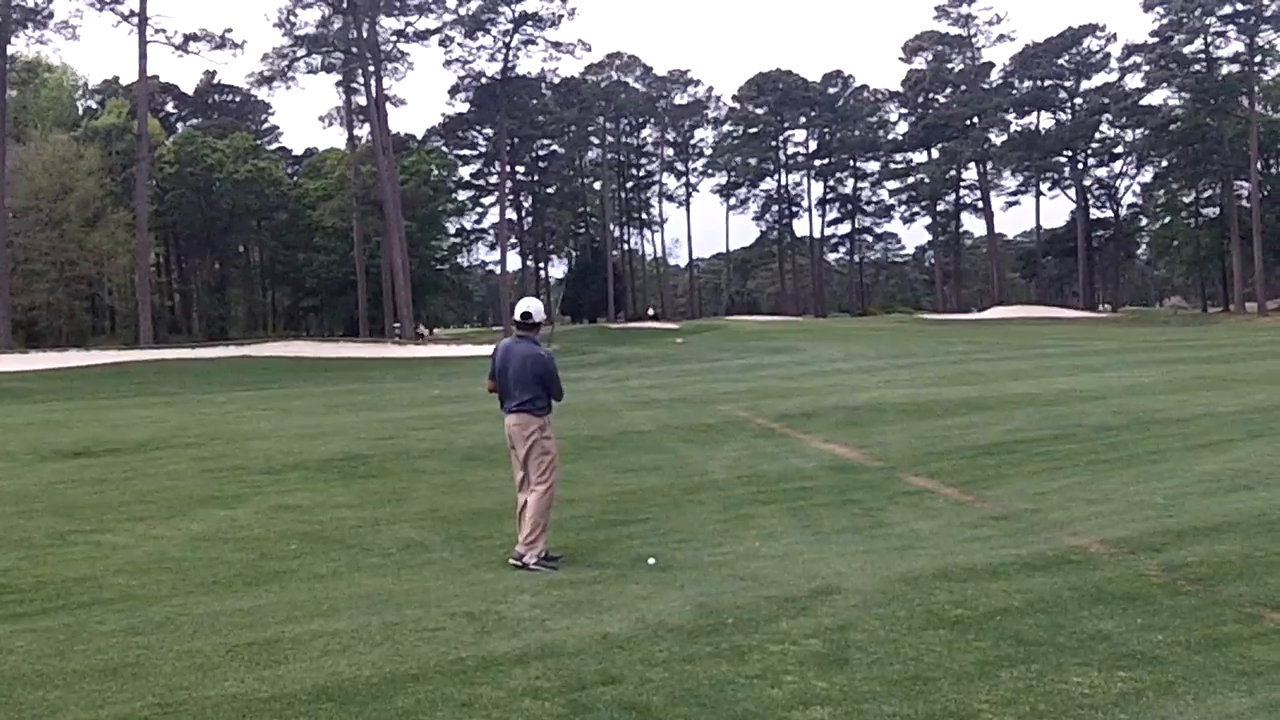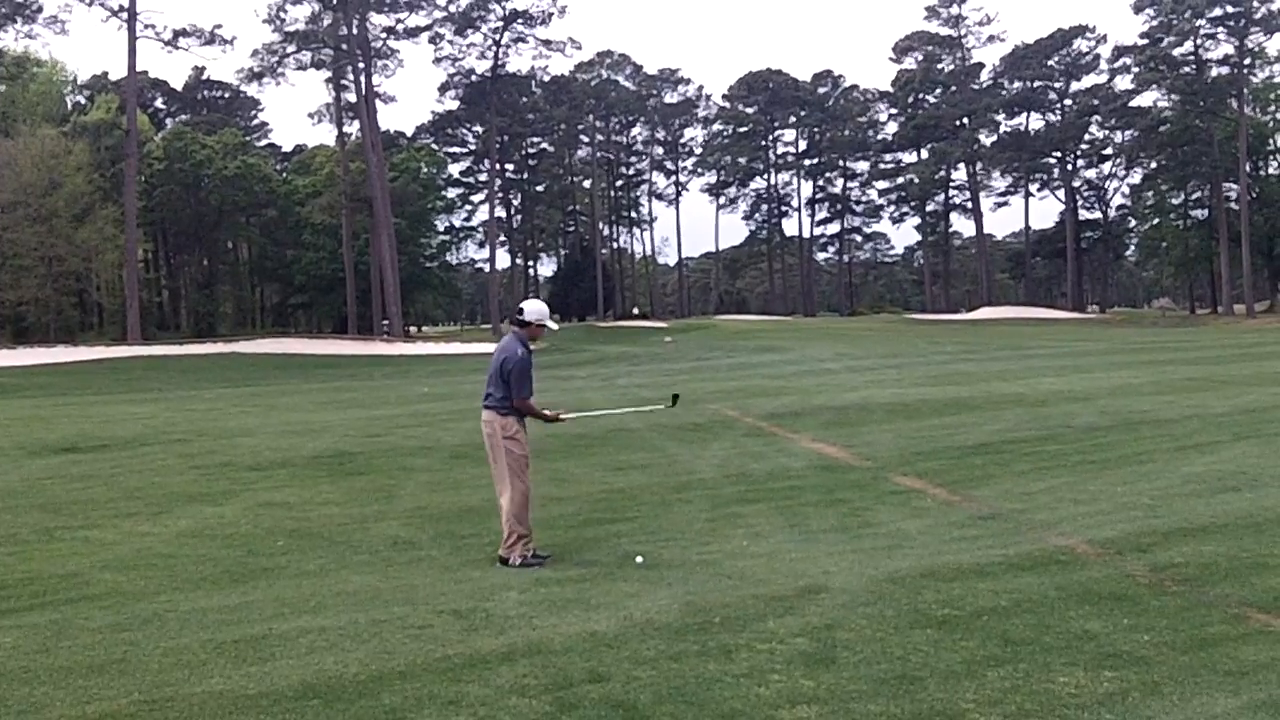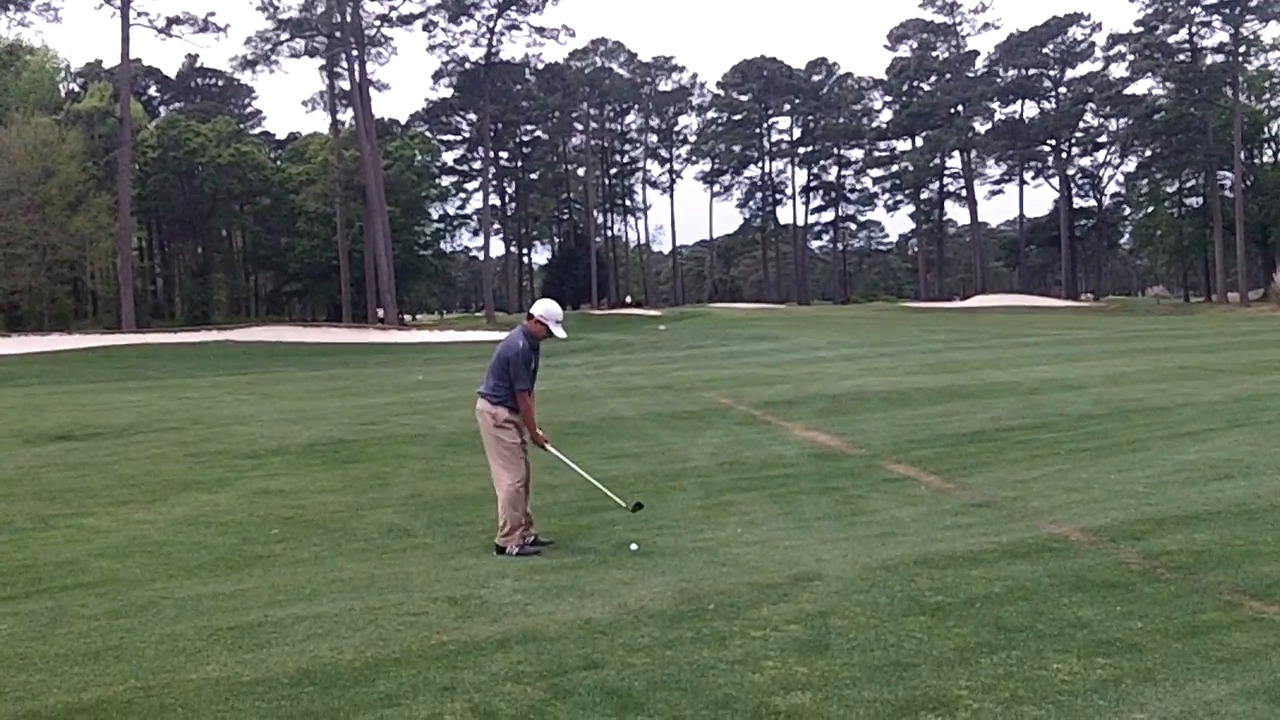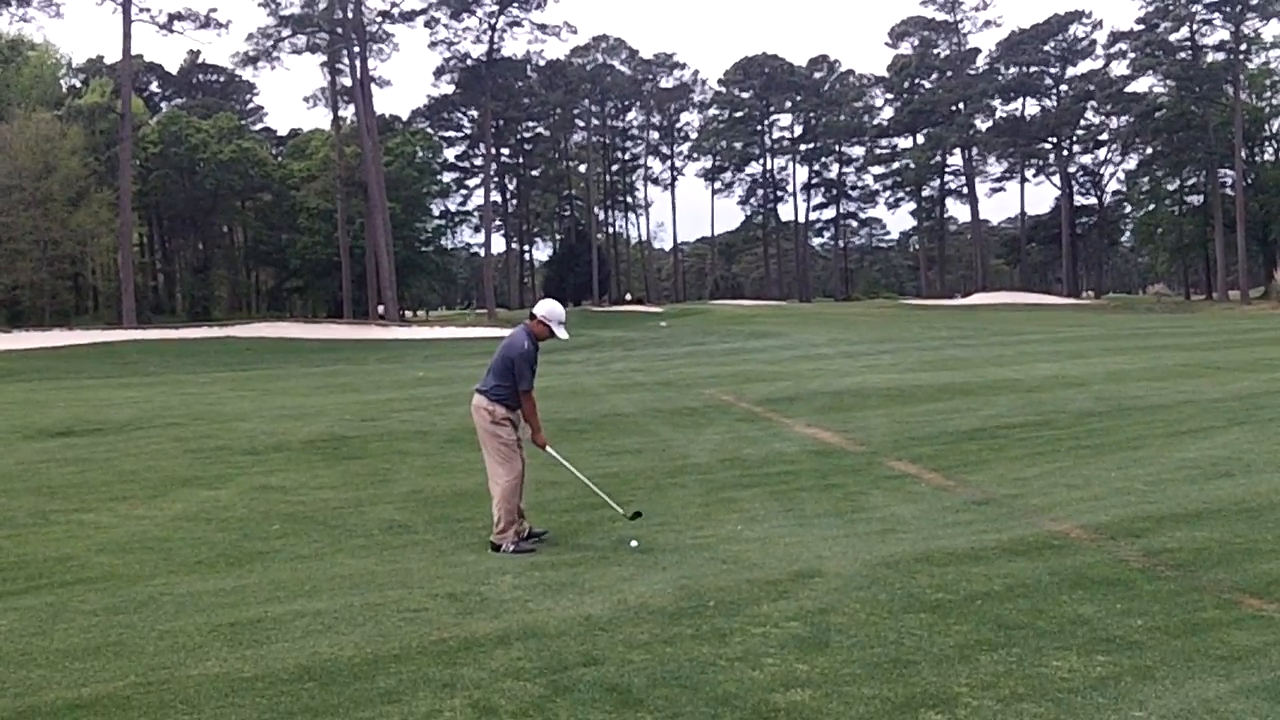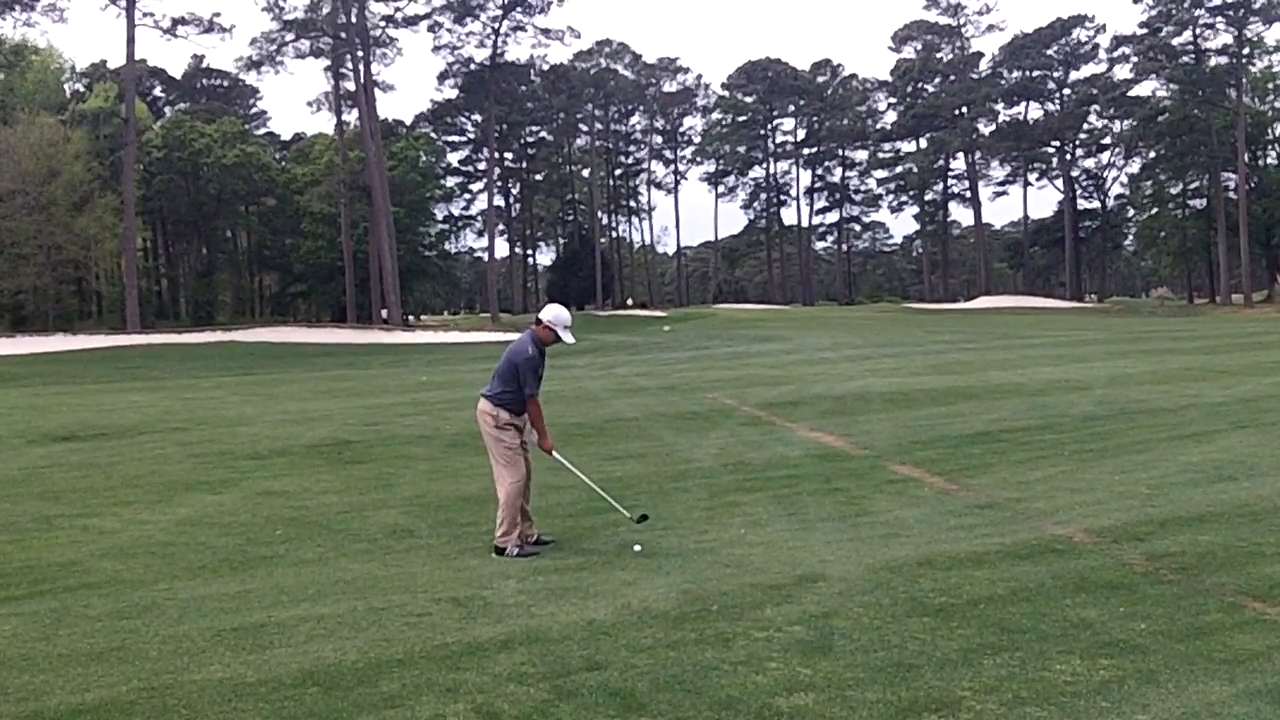
dt=1s
person 1, frame 1
left shoulder: (502, 348)
right shoulder: (541, 357)
left elbow: (492, 386)
right elbow: (558, 396)
left hip: (512, 421)
right hip: (534, 423)
left knee: (526, 487)
right knee: (542, 486)
left ankle: (531, 547)
right ankle: (528, 552)
person 1, frame 2
left shoulder: (508, 343)
right shoulder: (519, 354)
right elbow: (520, 402)
left wrist: (539, 412)
right wrist: (546, 416)
left hip: (498, 417)
right hip: (505, 422)
left knee: (513, 485)
right knee: (515, 487)
left ankle: (521, 546)
right ankle: (511, 553)
person 1, frame 3
left shoulder: (531, 343)
right shoulder: (518, 347)
left elbow: (528, 390)
right elbow: (521, 396)
left wrist: (534, 424)
right wrist: (533, 432)
left hip: (508, 412)
right hip: (496, 412)
left knee: (521, 474)
right knee: (512, 476)
left ankle: (524, 533)
right ankle: (507, 542)
person 1, frame 4
left shoulder: (525, 338)
right shoulder: (523, 347)
left elbow: (523, 392)
right elbow: (526, 395)
left wrist: (530, 425)
right wrist: (537, 432)
left hip: (501, 409)
right hip: (492, 410)
left knee: (516, 469)
right knee: (507, 473)
left ankle: (517, 527)
right ankle: (502, 539)
person 1, frame 5
left shoulder: (535, 345)
right shoulder: (527, 353)
left elbow: (530, 397)
right elbow: (531, 400)
left wrist: (537, 430)
right wrist: (543, 436)
left hip: (510, 414)
right hip: (497, 415)
left knee: (522, 474)
right knee: (512, 477)
left ankle: (525, 533)
right ankle: (505, 543)
